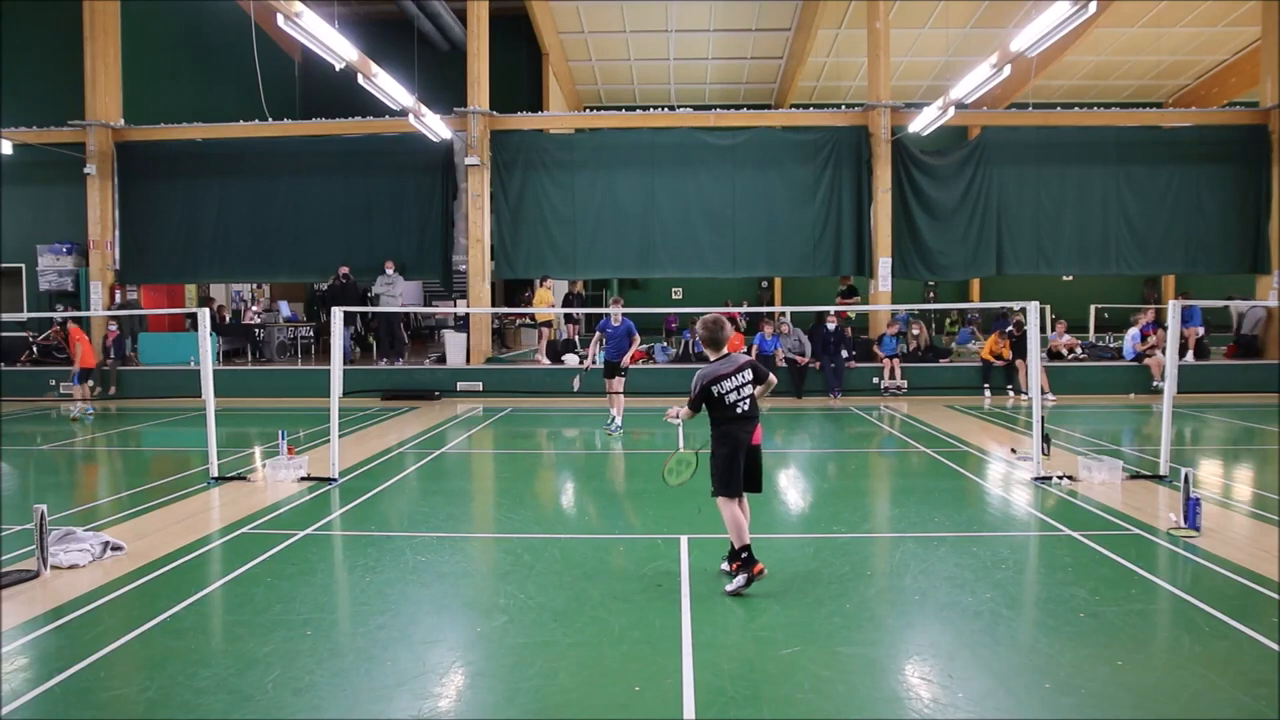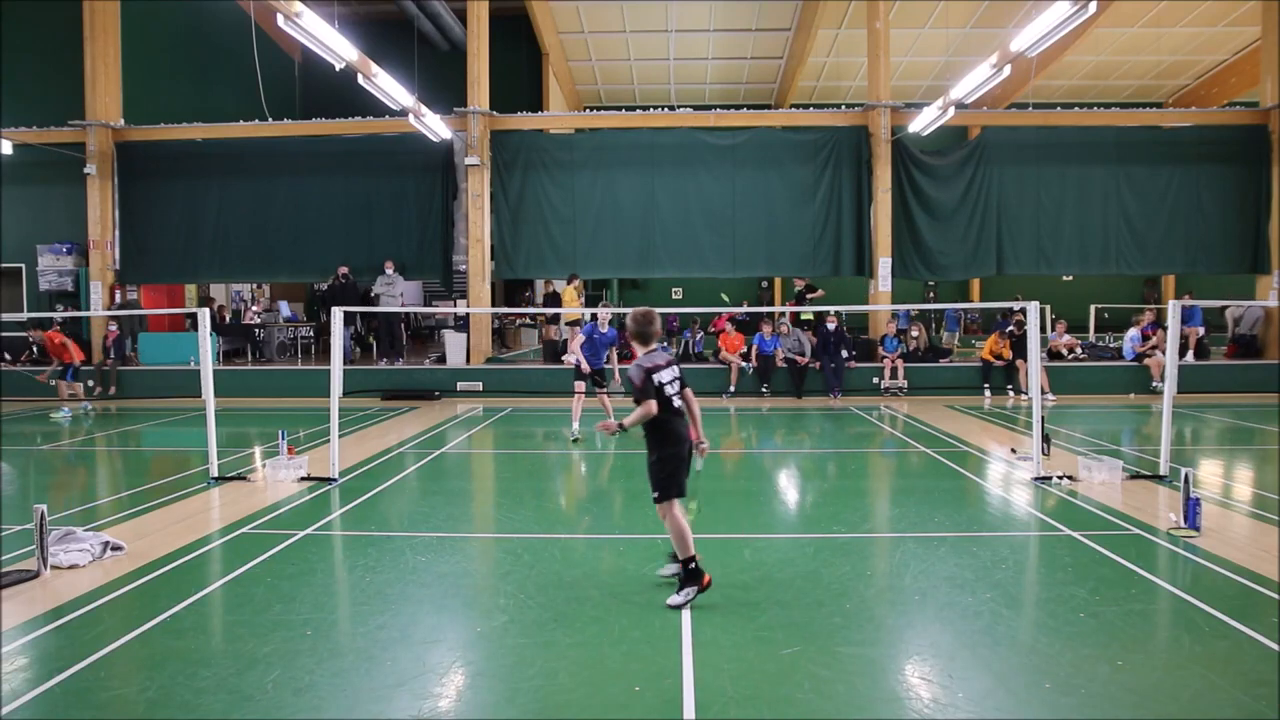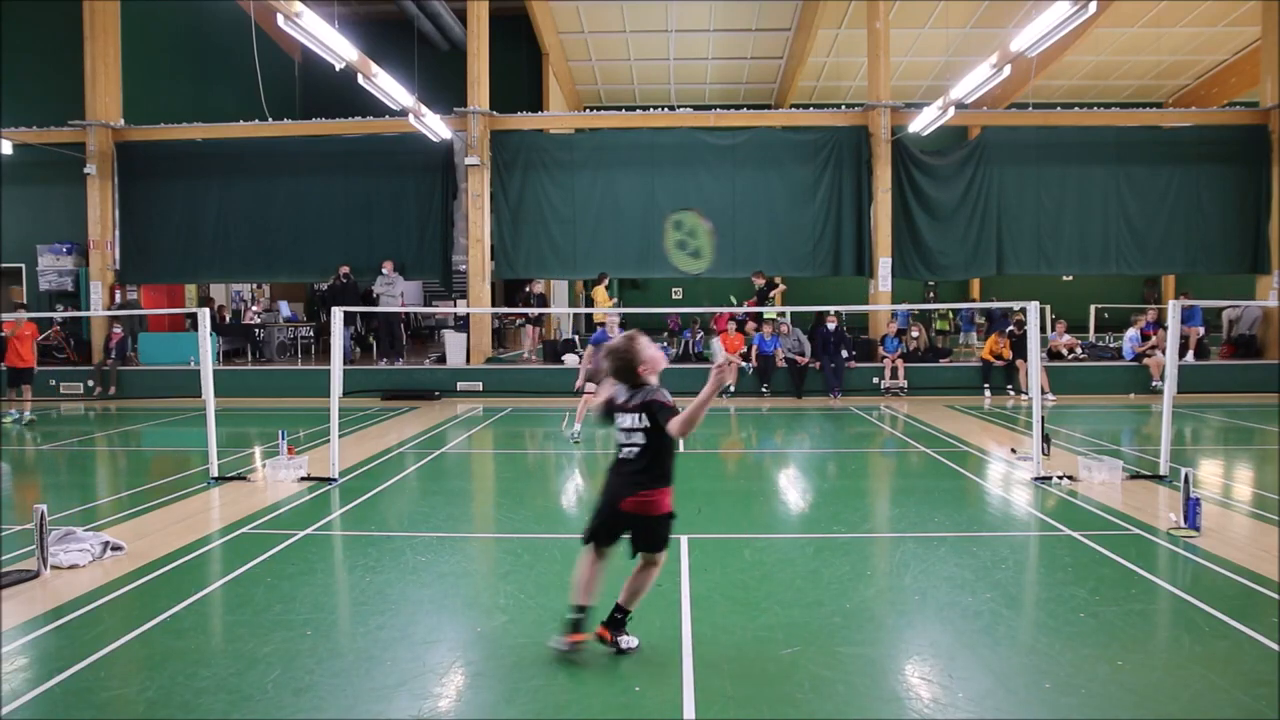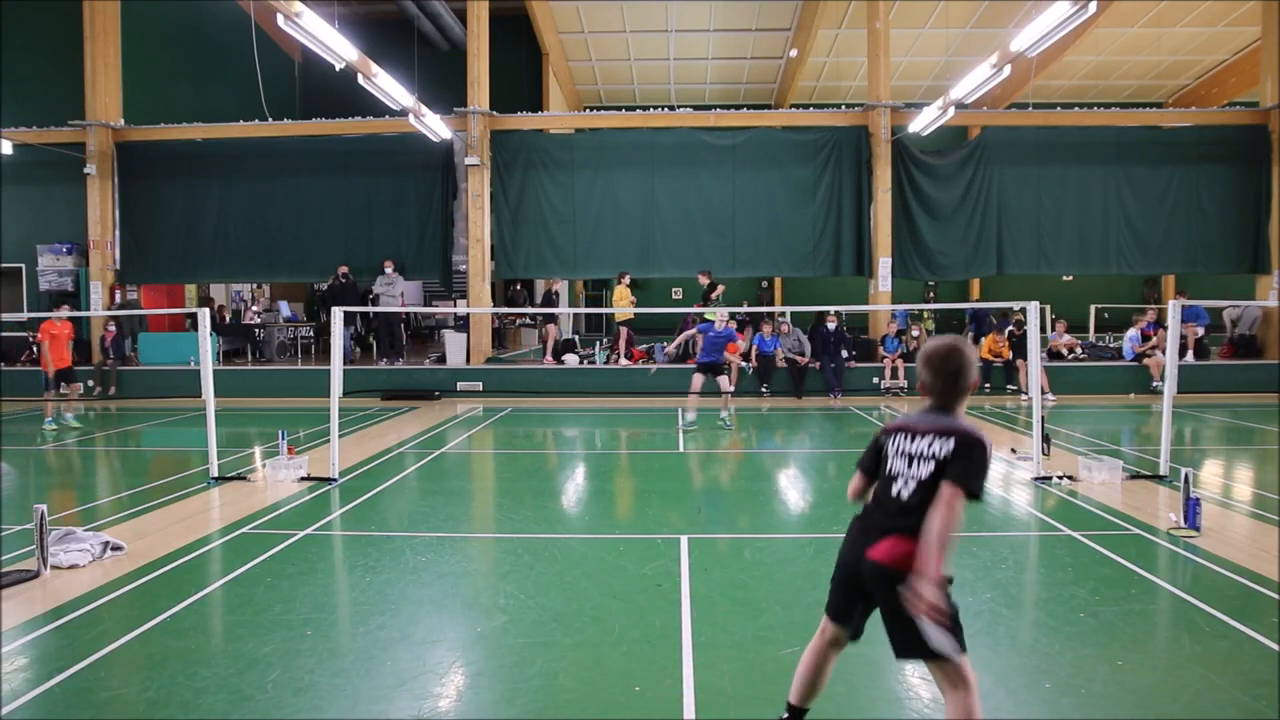
dt=1s
person 1, frame 1
left shoulder: (704, 376)
right shoulder: (746, 362)
left elbow: (690, 412)
right elbow: (771, 381)
left wrist: (676, 413)
left hip: (727, 441)
right hip: (751, 436)
left knee: (726, 501)
right knee: (739, 497)
left ankle: (749, 562)
right ankle: (736, 556)
person 1, frame 2
left shoulder: (639, 368)
right shoulder: (670, 361)
left elbow: (650, 409)
right elbow: (689, 398)
left wrist: (621, 425)
right wrist: (699, 436)
left hip: (664, 442)
right hip: (682, 436)
left knee: (666, 508)
right knee: (671, 500)
left ankle: (694, 575)
right ankle: (679, 559)
person 1, frame 3
left shoulder: (618, 395)
right shoulder: (656, 400)
left elbow: (602, 404)
right elbow: (678, 430)
left wrist: (610, 382)
right wrist: (711, 388)
left hip: (615, 491)
right hip: (649, 499)
left knee: (594, 553)
right knee: (651, 560)
left ankle: (575, 625)
right ankle: (614, 625)
person 1, frame 4
left shoulder: (893, 430)
right shoulder: (971, 442)
left elbow: (855, 492)
right elbow: (946, 509)
right wrist: (928, 579)
left hip: (859, 551)
right hip: (906, 565)
left knee: (830, 635)
right knee: (958, 680)
